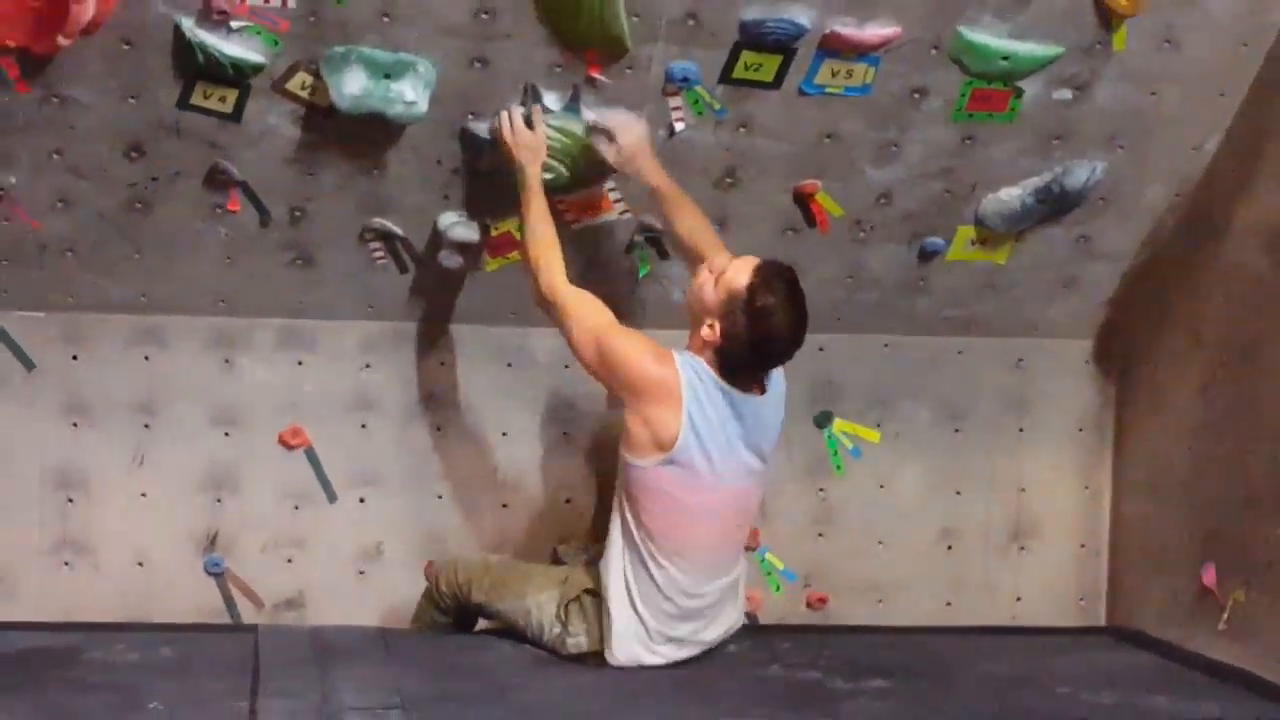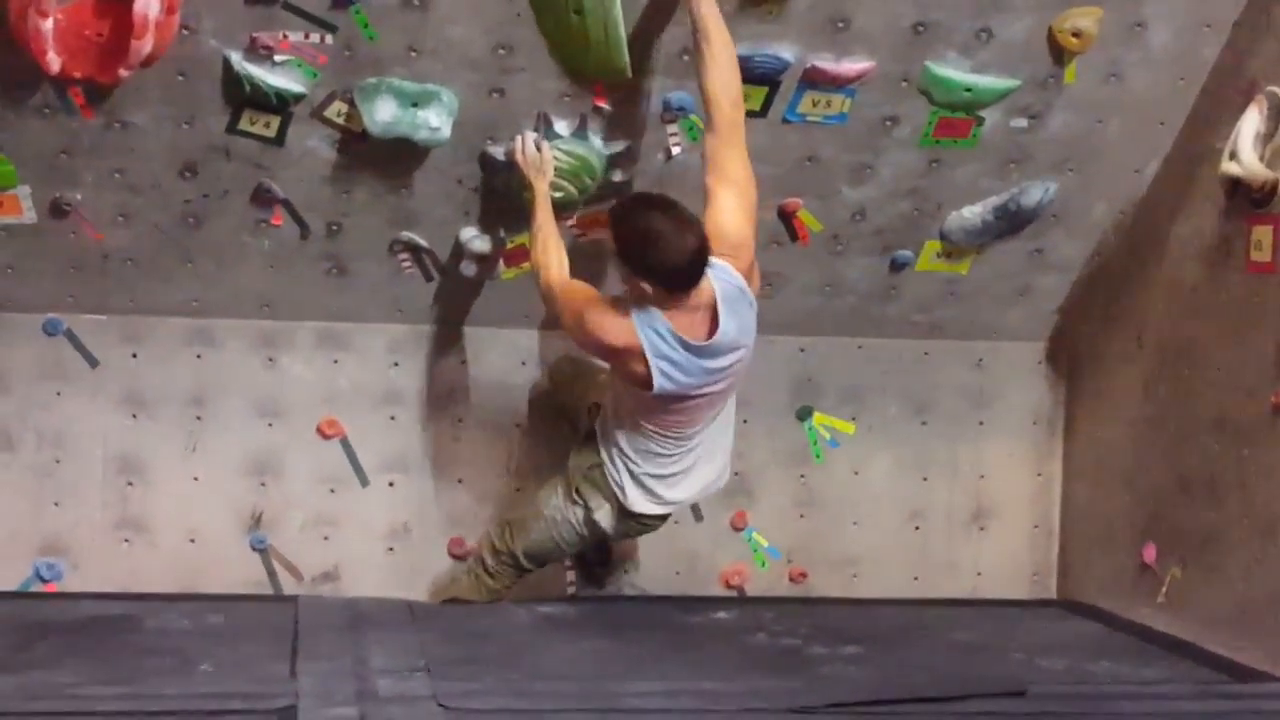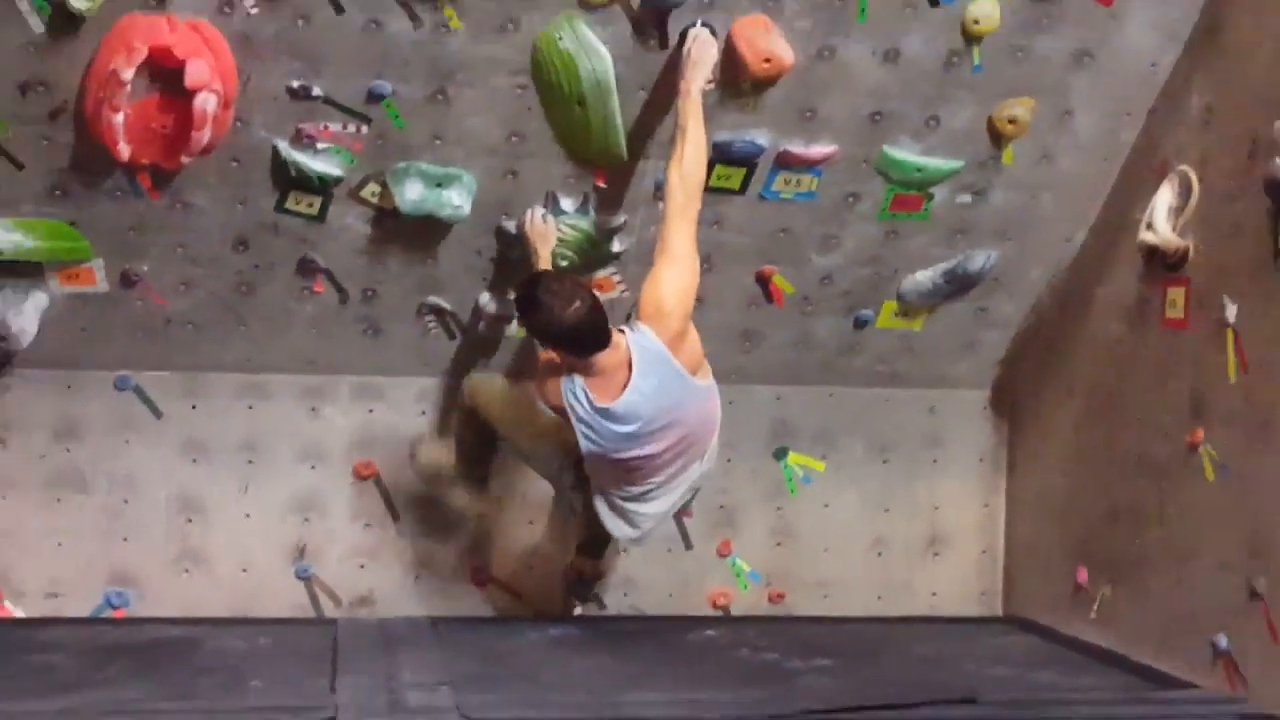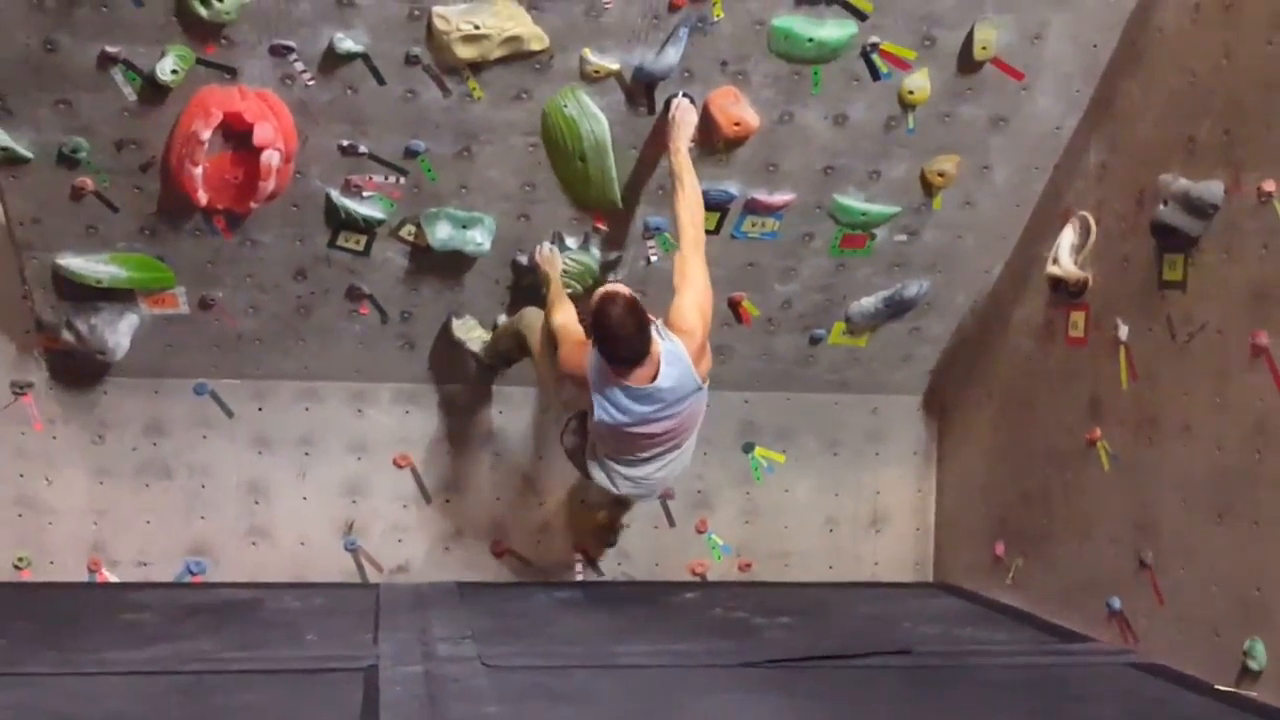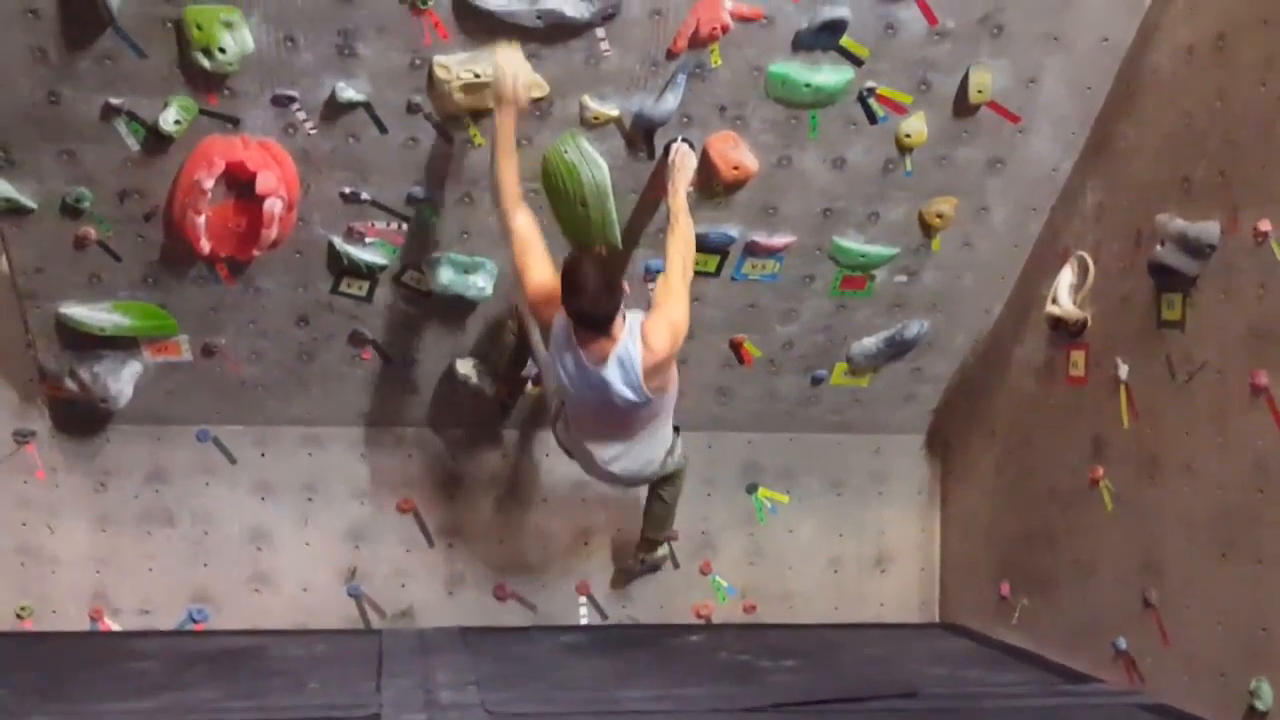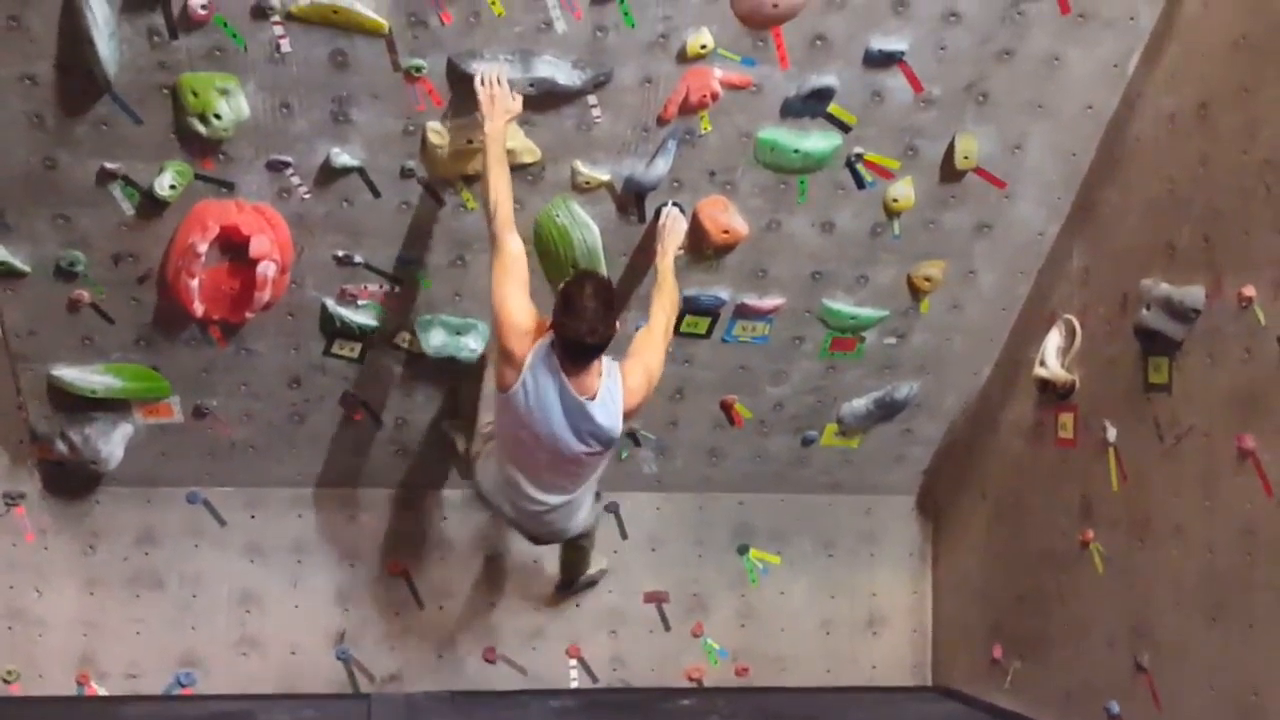
dt=0.7s
person 1, frame 1
left shoulder: (661, 382)
right shoulder: (767, 377)
left elbow: (555, 289)
right elbow: (711, 251)
right wrist: (647, 170)
left hip: (634, 639)
right hip: (711, 625)
left knee: (449, 580)
person 1, frame 2
left shoulder: (622, 334)
right shoulder: (735, 264)
left elbow: (551, 281)
right elbow: (727, 124)
left wrist: (539, 188)
left hip: (630, 496)
right hip: (685, 471)
left knee: (498, 557)
right knee: (566, 375)
right ankle: (596, 548)
person 1, frame 3
left shoulder: (559, 391)
right shoulder: (665, 332)
left elbow: (550, 341)
right elbow: (683, 201)
left wrist: (541, 252)
right wrist: (692, 87)
left hip: (621, 510)
right hip: (677, 491)
left knee: (480, 391)
left ankle: (471, 477)
right ankle: (589, 558)
person 1, frame 4
left shoulder: (585, 366)
right shoulder: (689, 346)
left elbow: (561, 318)
left wrist: (553, 275)
left hip: (606, 475)
right hip: (660, 476)
left knee: (530, 320)
left ankle: (487, 352)
right ankle: (609, 517)
person 1, frame 5
left shoulder: (551, 316)
right shoulder: (656, 345)
right elbow: (680, 267)
left hip: (577, 447)
right hip: (643, 462)
right knee: (672, 465)
right ankle: (650, 552)
person 1, frame 6
left shoulder: (520, 353)
right shoulder: (628, 392)
right elbow: (662, 321)
left hip: (494, 485)
right hip: (560, 517)
right ankle: (576, 575)
